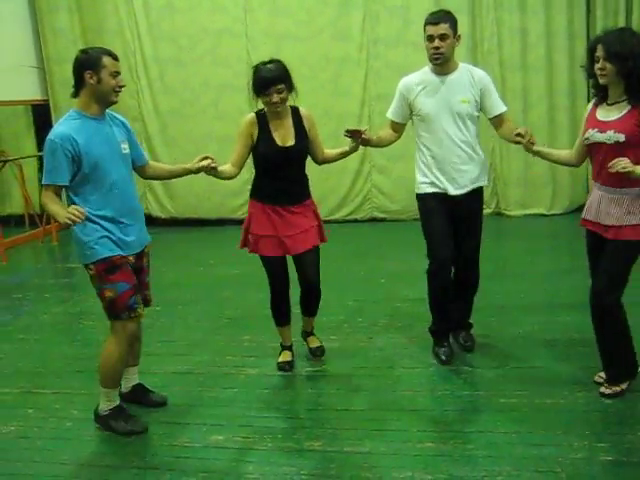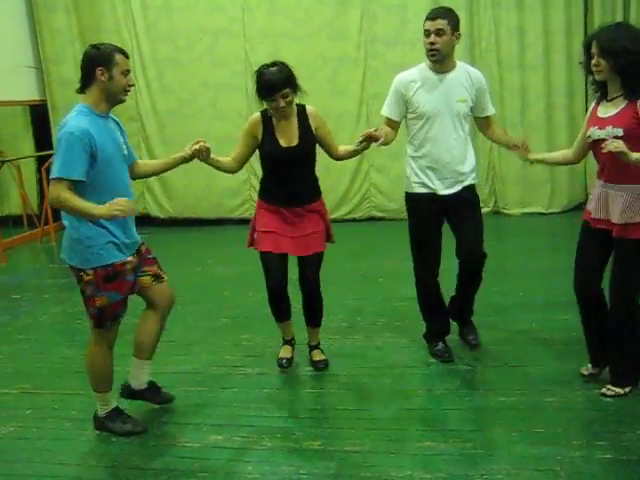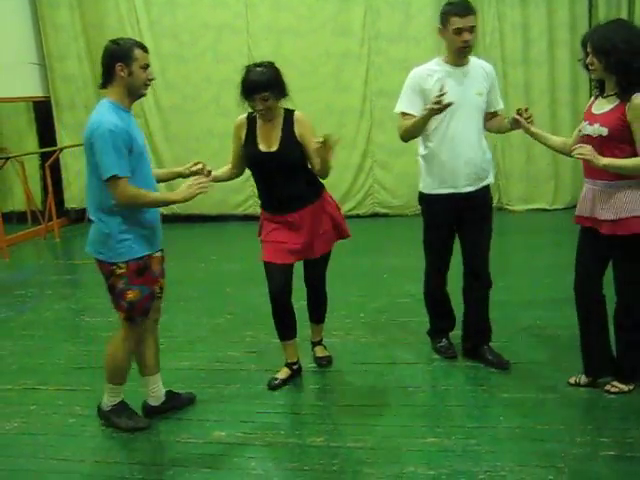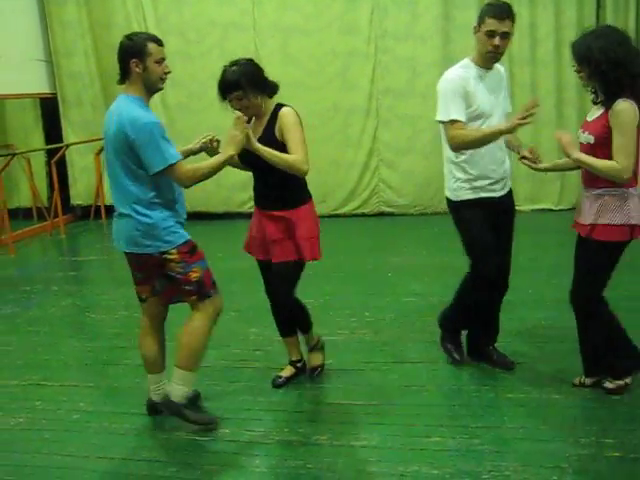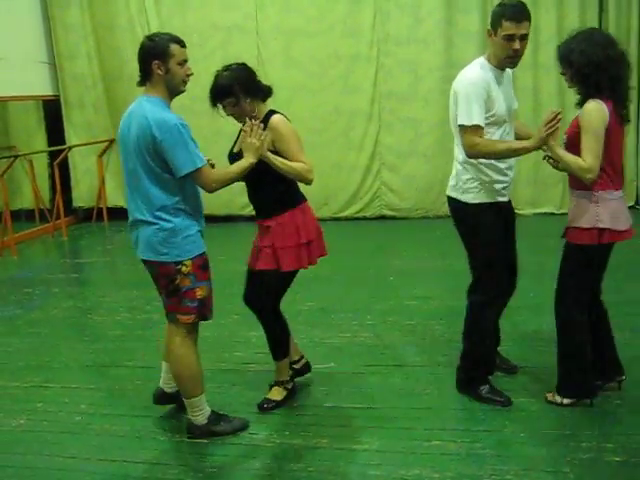
dt=0.4s
person 1, frame 1
left shoulder: (119, 124)
right shoulder: (64, 136)
left elbow: (144, 167)
right elbow: (49, 194)
left wrist: (189, 169)
right wrist: (63, 214)
left hip: (135, 240)
right hip: (102, 247)
left knee: (135, 317)
right knee: (125, 325)
left ankle: (129, 385)
right ankle: (107, 408)
person 1, frame 2
left shoulder: (112, 124)
right shoulder: (76, 129)
left elbow: (133, 168)
right elbow: (57, 193)
left wrist: (182, 158)
right wrist: (100, 210)
left hip: (126, 241)
right hip: (96, 251)
left knee: (162, 298)
right knee: (104, 332)
left ankle: (139, 382)
right ankle: (105, 411)
person 1, frame 3
left shoulder: (123, 118)
right shoulder: (109, 124)
right elbow: (123, 192)
left wrist: (178, 172)
right wrist: (179, 195)
left hip: (140, 241)
right hip: (123, 246)
left knee: (145, 324)
right knee: (134, 326)
left ankle: (155, 396)
right ankle: (111, 403)
person 1, frame 4
left shoulder: (121, 111)
right shoulder: (140, 120)
right elbow: (184, 177)
left wrist: (191, 148)
right wrist: (228, 152)
left hip: (136, 233)
right hip: (159, 234)
left knee: (153, 313)
right knee: (208, 305)
left ankle: (160, 394)
right ankle: (179, 395)
person 1, frame 5
left shoulder: (134, 115)
right shoulder: (166, 122)
right elbow: (209, 181)
left wrist: (196, 163)
right wrist: (250, 158)
left hip: (153, 236)
right hip: (175, 241)
left knee: (180, 318)
right knee: (186, 328)
left ankle: (168, 384)
right ankle: (200, 418)
person 2, frame 1
right shoulder: (593, 108)
right elbow: (575, 157)
right wrist: (537, 150)
right hip: (598, 209)
left knee: (604, 294)
right knee: (602, 294)
person 2, frame 2
right shoulder: (597, 104)
right elbow: (574, 155)
right wrist: (534, 156)
right hip: (600, 203)
right knee: (584, 282)
right ankle: (602, 353)
person 2, frame 3
right shoulder: (596, 99)
right elbow: (573, 145)
left wrist: (601, 160)
right wrist: (533, 131)
right hip: (593, 205)
right knee: (585, 287)
right ankle: (598, 366)
person 2, frame 4
right shoulder: (601, 105)
left wrist: (572, 151)
right wrist: (544, 166)
right hip: (596, 210)
left knee: (584, 293)
right knee: (586, 293)
right ankle: (600, 367)
person 2, frame 5
left shoulder: (593, 108)
right shoulder: (607, 106)
left elbow: (588, 170)
left wrist: (554, 148)
right wrist: (561, 160)
left hip: (593, 215)
right hip: (602, 212)
left knee: (569, 301)
right knee: (586, 296)
left ankle: (576, 386)
right ankle: (606, 369)
person 3, frame 1
left shoulder: (477, 79)
right shoulder: (410, 85)
left elbow: (500, 123)
right elbow: (395, 130)
left wrist: (516, 135)
right wrist: (372, 140)
left hip: (470, 186)
right hip: (432, 188)
left knee: (468, 263)
right knee: (441, 261)
left ankle: (460, 324)
right ankle: (441, 333)
person 3, frame 2
left shoulder: (473, 78)
right shoulder: (405, 82)
left elbow: (485, 123)
right elbow: (390, 127)
left wrist: (509, 141)
right wrist: (381, 137)
left hip: (462, 184)
right hip: (421, 189)
left knee: (473, 255)
right knee: (426, 267)
left ankle: (460, 313)
right ankle: (436, 332)
person 3, frame 3
left shoulder: (485, 72)
right shoulder: (421, 76)
right elbow: (404, 132)
left wrist: (513, 124)
right wrist: (431, 112)
left hip: (478, 188)
right hip: (437, 190)
left knee: (479, 268)
right knee: (437, 268)
left ankle: (477, 341)
right ankle: (440, 331)
person 3, frame 4
left shoulder: (501, 74)
right shoulder: (455, 79)
right elbow: (456, 139)
left wrist: (517, 146)
right wrist: (508, 127)
left hip: (502, 191)
right hip: (469, 194)
left knee: (499, 272)
right knee: (487, 266)
left ankle: (482, 341)
right ankle: (451, 325)
person 3, frame 5
left shoulder: (505, 75)
right shoulder: (473, 80)
right elbow: (473, 145)
left wrist: (538, 138)
right wrist: (530, 144)
left hip: (497, 196)
right hip: (474, 199)
left knee: (505, 278)
right knee: (488, 286)
left ankle: (484, 347)
right ankle: (472, 376)
person 4, frame 1
left shoulder: (303, 116)
right shoulder: (252, 123)
left elbow: (319, 157)
right elbow: (234, 168)
left wrist: (350, 149)
right wrist: (214, 170)
left hip: (301, 210)
right hip: (266, 213)
left knee: (310, 280)
right knee: (279, 284)
left ankle: (309, 330)
right ankle: (286, 345)
person 4, frame 2
left shoulder: (310, 116)
right shoulder: (256, 123)
left elbow: (337, 153)
right elbow: (234, 165)
left wrist: (363, 145)
right wrist: (207, 159)
left hip: (309, 212)
right hip: (272, 213)
left knee: (310, 282)
right knee: (275, 283)
left ankle: (314, 344)
right ankle: (287, 338)
person 4, frame 3
left shoulder: (297, 120)
right shoulder: (242, 125)
left elbow: (321, 173)
right elbow: (236, 169)
left wrist: (325, 158)
right wrist: (209, 176)
left hip: (313, 213)
right hip: (275, 221)
left knee: (315, 282)
right knee: (278, 291)
left ankle: (317, 341)
right ankle: (291, 361)
person 4, frame 4
left shoulder: (285, 116)
right shoulder: (251, 119)
left elbow: (300, 166)
left wrist: (256, 146)
left hip: (293, 217)
right hip: (265, 216)
left knee: (281, 293)
right knee: (275, 291)
left ankle: (313, 342)
right ankle: (295, 358)
person 4, frame 5
left shoulder: (276, 123)
right shoulder: (248, 125)
left elbow: (306, 174)
left wrist: (264, 153)
left hip: (289, 225)
right hip: (269, 225)
left knee: (265, 302)
right knee: (255, 298)
left ankle: (285, 381)
right ankle: (296, 358)
